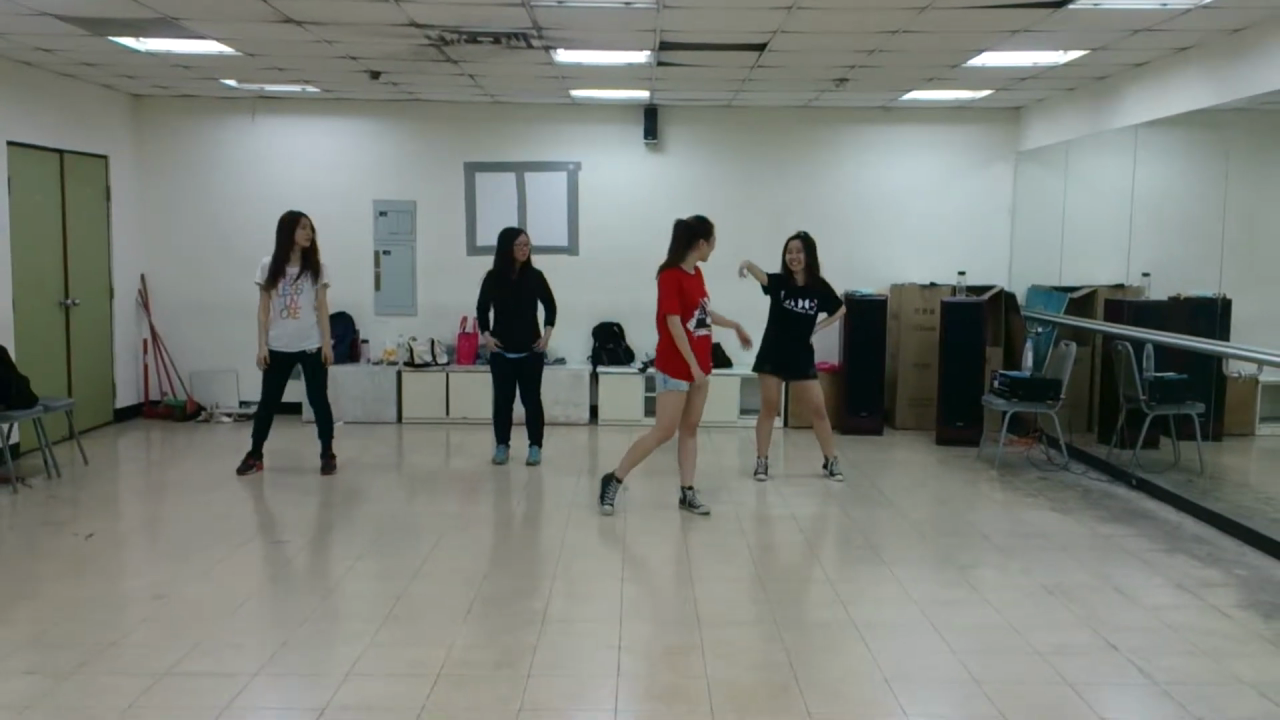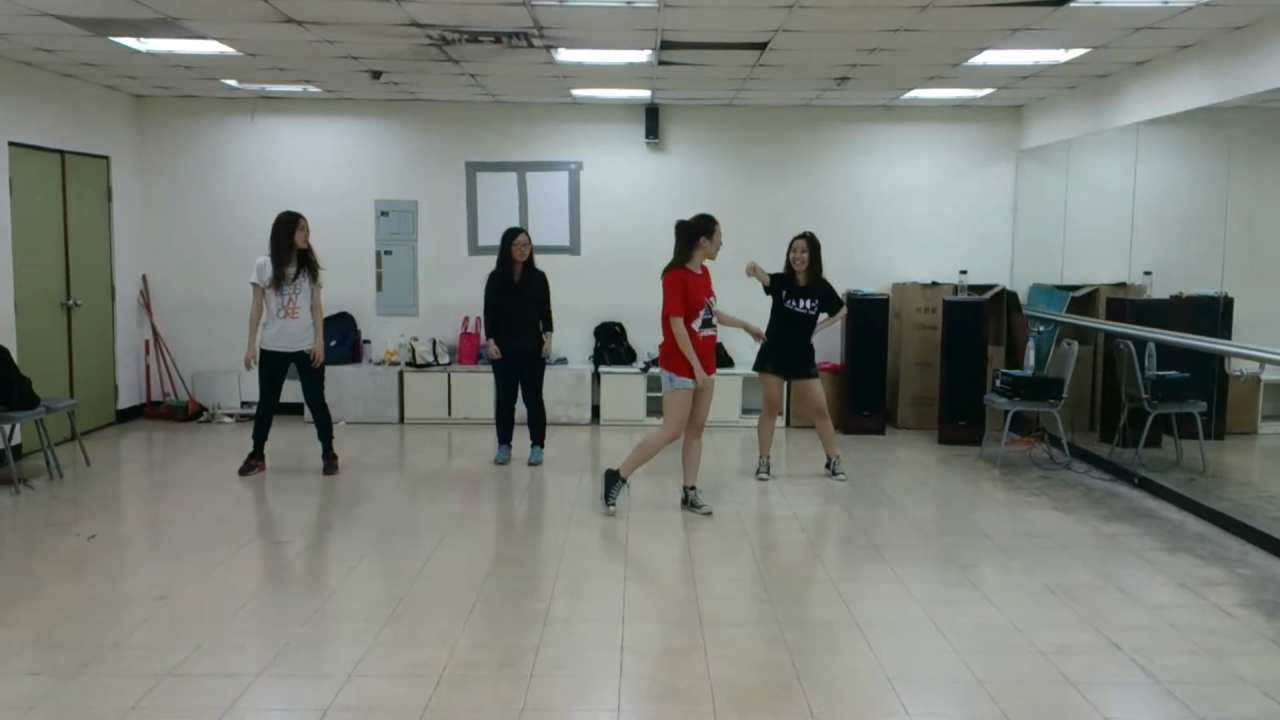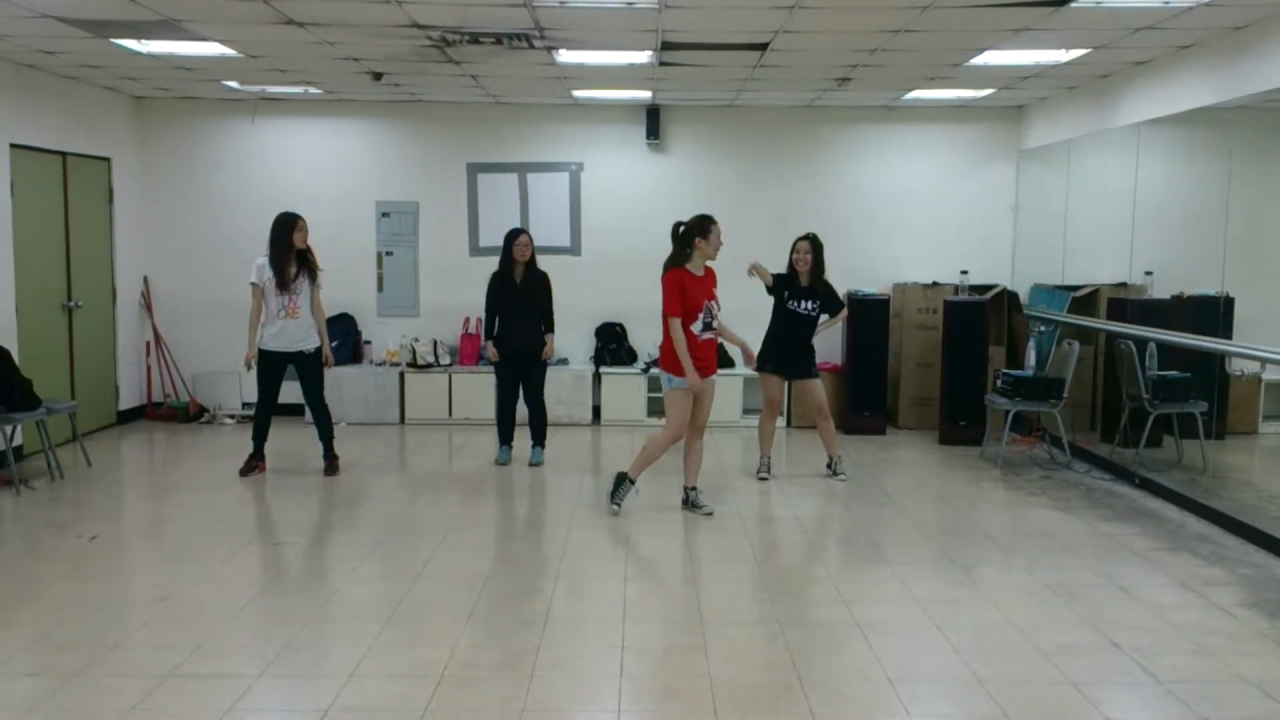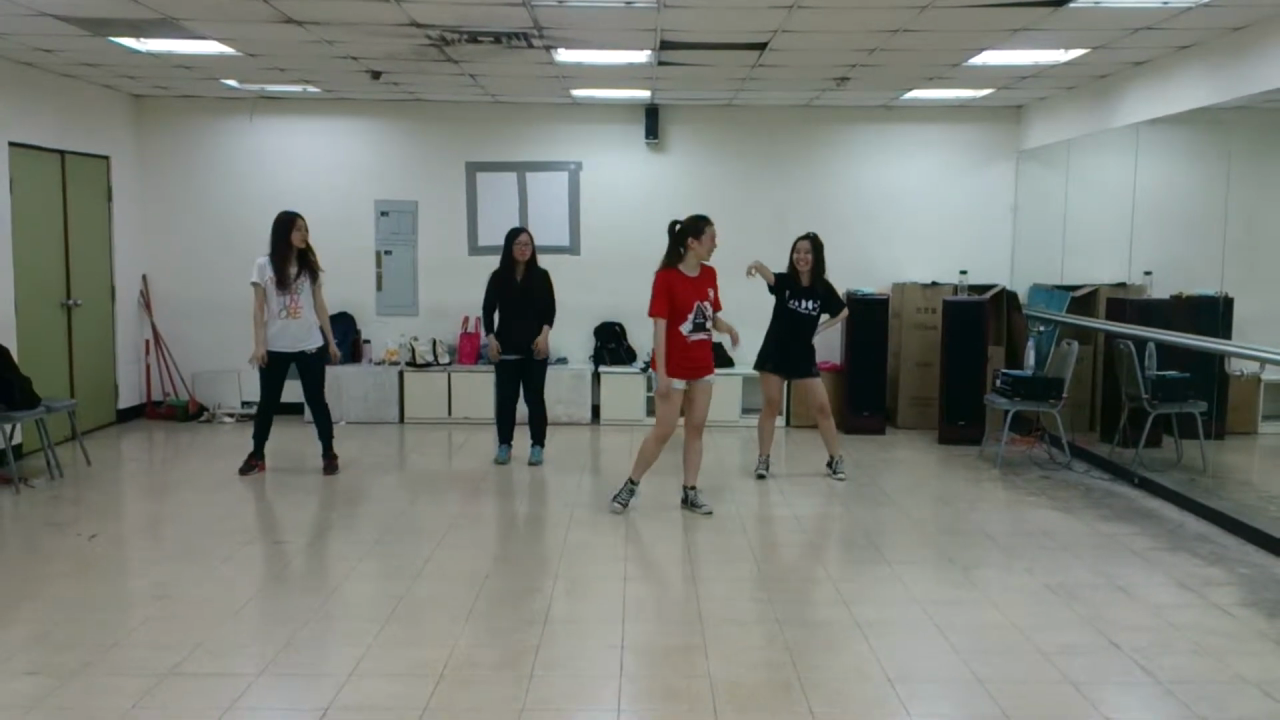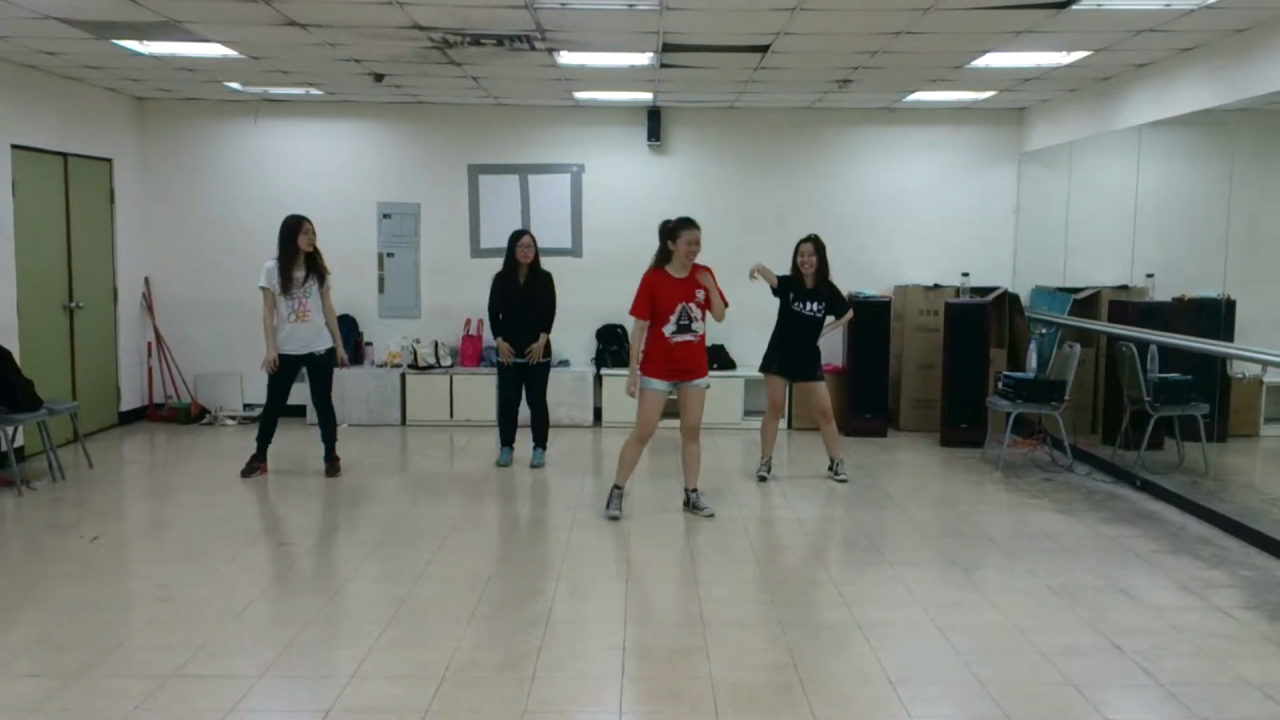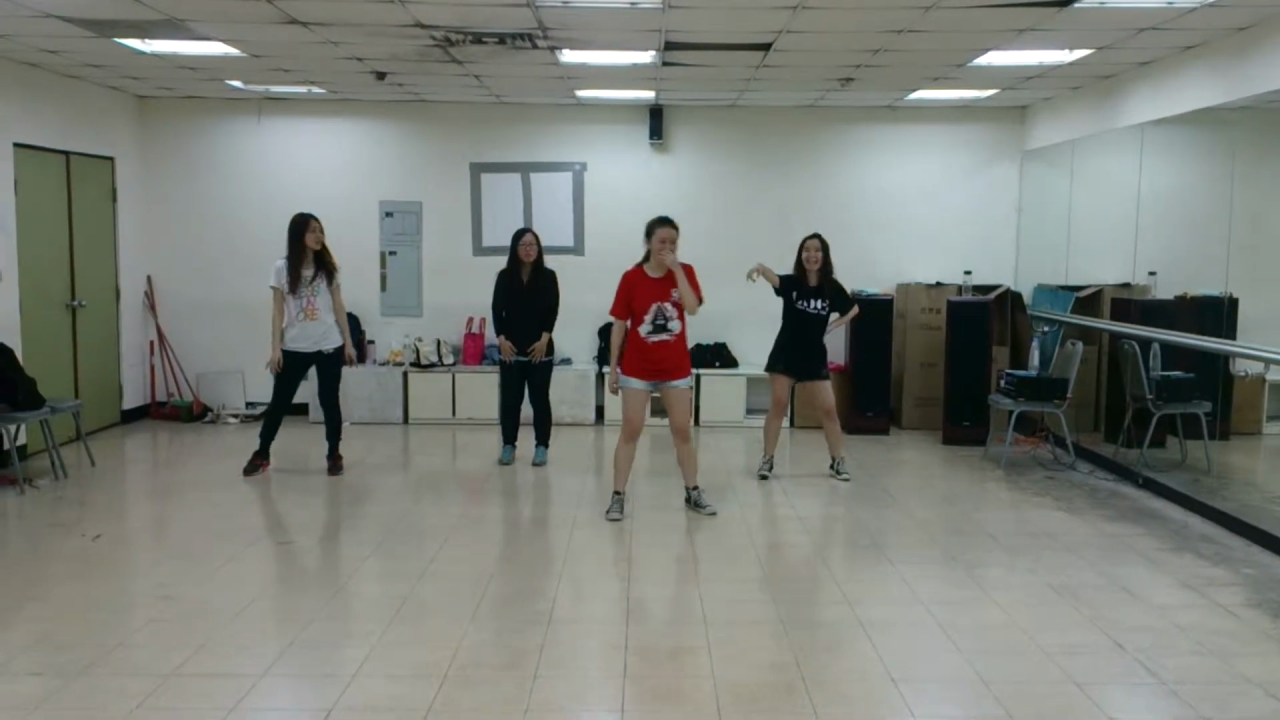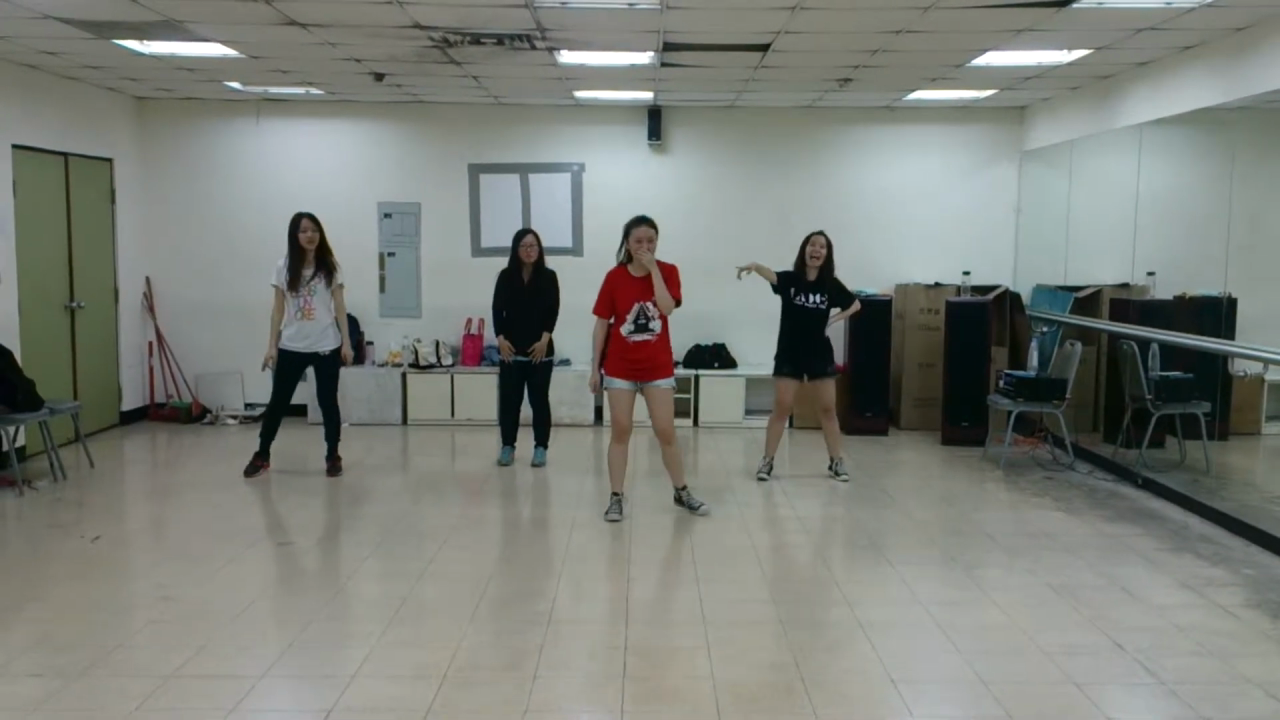
dt=0.2s
person 1, frame 1
left shoulder: (696, 273)
right shoulder: (670, 276)
right elbow: (674, 324)
left wrist: (736, 327)
right wrist: (693, 364)
left hip: (698, 365)
right hip: (675, 366)
left knee: (689, 429)
right knee: (663, 431)
left ankle: (687, 492)
right ankle: (613, 480)
person 1, frame 2
left shoulder: (704, 273)
right shoulder: (676, 276)
right elbow: (677, 325)
left wrist: (745, 325)
right wrist: (695, 367)
left hip: (704, 364)
right hip: (679, 365)
left knee: (695, 429)
right knee: (672, 430)
left ankle: (689, 492)
right ankle: (617, 476)
person 1, frame 3
left shoulder: (710, 275)
right shoulder: (674, 277)
right elbow: (674, 326)
left wrist: (740, 344)
right wrist: (688, 369)
left hip: (707, 365)
right hip: (679, 366)
left knee: (698, 430)
right knee: (676, 430)
left ankle: (691, 493)
right ankle: (627, 480)
person 1, frame 4
left shoulder: (710, 275)
right shoulder: (666, 277)
right elbow: (659, 326)
left wrist: (727, 329)
right wrist: (660, 371)
left hip: (702, 366)
right hip: (672, 367)
left knee: (695, 429)
right knee: (664, 431)
left ankle: (690, 492)
right ankle: (631, 485)
person 1, frame 5
left shoulder: (705, 275)
right shoulder: (653, 278)
left elbow: (720, 314)
right elbow: (639, 326)
left wrist: (709, 286)
right wrist: (633, 369)
left hip: (694, 368)
right hip: (657, 369)
left knee: (691, 432)
right knee: (643, 432)
left ankle: (692, 495)
right ankle: (617, 492)
person 1, frame 6
left shoulder: (685, 272)
right shoulder: (632, 278)
left elbow: (693, 308)
right elbow: (619, 324)
left wrist: (675, 269)
right wrist: (613, 366)
left hip: (676, 367)
right hip: (636, 368)
left knee: (682, 432)
right knee: (630, 431)
left ankle: (693, 492)
right ankle: (617, 496)
person 1, frame 7
left shoulder: (668, 272)
right shoulder: (614, 277)
left elbow: (667, 307)
right elbow: (601, 324)
left wrist: (652, 269)
right wrist: (595, 367)
left hip: (658, 367)
right hip: (620, 368)
left knee: (666, 432)
right knee: (620, 432)
left ankle: (682, 491)
right ankle: (616, 497)
person 2, frame 1
left shoulder: (316, 266)
right shoulder: (269, 266)
left elbow: (322, 307)
right elbow: (264, 308)
left wrist: (327, 342)
right wrist: (262, 345)
left hip: (311, 346)
right hip: (279, 347)
left knee: (319, 400)
right knee: (268, 401)
left ankle: (328, 454)
right ankle: (255, 455)
person 2, frame 2
left shoulder: (310, 266)
right shoulder: (264, 265)
left elbow: (316, 307)
right elbow: (257, 308)
left wrist: (319, 343)
right wrist: (251, 345)
left hip: (306, 346)
right hip: (273, 347)
left knee: (316, 400)
right knee: (267, 402)
left ankle: (329, 455)
right ankle: (257, 456)
person 2, frame 3
left shoulder: (309, 266)
right shoulder: (263, 266)
left elbow: (317, 307)
right elbow: (256, 308)
left wrist: (326, 343)
right wrist: (251, 345)
left hip: (307, 346)
right hip: (271, 347)
left knee: (316, 401)
right knee: (265, 402)
left ankle: (330, 455)
right ankle: (257, 456)
person 2, frame 4
left shoulder: (310, 265)
right shoulder: (264, 265)
left elbow: (319, 305)
right elbow: (259, 308)
left wrist: (331, 341)
right wrist: (259, 343)
left hip: (310, 345)
right hip: (275, 347)
left knee: (316, 400)
right knee: (268, 402)
left ankle: (329, 455)
right ankle: (257, 455)
person 2, frame 5
left shoulder: (319, 269)
right shoulder: (273, 269)
left elbow: (328, 308)
right elbow: (268, 312)
left wrist: (339, 345)
right wrist: (270, 348)
left hip: (320, 348)
right hip: (286, 349)
left knee: (323, 402)
right knee: (274, 404)
left ankle: (331, 457)
right ankle: (259, 458)
person 2, frame 6
left shoulder: (329, 267)
right shoulder: (282, 268)
left elbow: (338, 306)
right elbow: (278, 310)
left wrist: (348, 342)
right wrist: (276, 348)
left hip: (329, 346)
right hip: (294, 347)
left knee: (329, 401)
right knee: (280, 401)
left ankle: (334, 455)
right ankle: (261, 454)
person 2, frame 7
left shoulder: (330, 267)
right shoulder: (284, 267)
left elbow: (339, 307)
right elbow: (278, 309)
left wrist: (346, 342)
right wrist: (272, 345)
left hip: (326, 347)
right hip: (291, 347)
left knee: (328, 402)
right knee: (278, 401)
left ankle: (333, 457)
right ankle: (262, 455)
person 3, frame 1
left shoulder: (819, 287)
right shoulder: (779, 282)
left elbow: (840, 310)
right elbow: (762, 277)
left wrist: (818, 327)
right wrist: (748, 266)
left hip: (802, 357)
right hip: (773, 355)
left knee: (818, 410)
right knee: (769, 408)
left ankle: (831, 461)
right ankle: (761, 461)
person 3, frame 2
left shoulder: (821, 287)
right shoulder: (781, 281)
left elbow: (841, 310)
right elbow: (764, 278)
left wrist: (819, 327)
right wrist: (752, 267)
left hip: (802, 356)
right hip: (773, 354)
left knee: (820, 409)
right knee: (771, 408)
left ankle: (833, 460)
right ankle: (763, 460)
person 3, frame 3
left shoulder: (822, 289)
right shoulder: (783, 282)
left elbow: (842, 312)
right elbow: (767, 278)
left wrist: (820, 328)
right wrist: (755, 267)
left hip: (803, 356)
right hip: (774, 355)
left knee: (821, 409)
right knee: (771, 407)
left ankle: (834, 460)
right ankle: (764, 461)
person 3, frame 4
left shoulder: (823, 288)
right shoulder: (784, 281)
left elbow: (843, 312)
right elbow: (769, 276)
left wrist: (821, 328)
right wrist: (757, 265)
left hip: (803, 356)
right hip: (775, 353)
left knee: (823, 407)
right knee: (771, 406)
left ankle: (835, 460)
right ankle: (763, 459)
person 3, frame 5
left shoulder: (828, 290)
right shoulder: (789, 284)
left elbow: (848, 313)
right elbow: (772, 279)
left wrist: (826, 330)
right wrist: (759, 268)
left hip: (808, 358)
right hip: (780, 356)
left knee: (825, 411)
right knee: (774, 408)
left ankle: (836, 462)
right ankle: (765, 461)
person 3, frame 6
left shoulder: (831, 288)
right shoulder: (792, 282)
left elbow: (853, 310)
right elbow: (773, 279)
left wrist: (832, 326)
right wrist: (760, 269)
left hip: (814, 357)
right hip: (785, 354)
left knee: (828, 410)
right knee: (778, 406)
left ankle: (837, 461)
right ankle: (767, 459)
person 3, frame 7
left shoulder: (831, 284)
right shoulder: (790, 279)
left elbow: (855, 305)
right elbow: (770, 275)
left wrist: (833, 319)
right wrist: (754, 266)
left hip: (820, 354)
right hip: (789, 354)
left knee: (828, 409)
right knee: (781, 409)
left ankle: (836, 462)
right ankle: (767, 460)
person 4, frame 1
left shoulder: (535, 276)
right shoulder: (493, 277)
left elbow: (550, 305)
right elbow: (482, 308)
left wrist: (547, 333)
right wrist: (486, 334)
left hip: (531, 348)
right hip: (501, 349)
left knee: (531, 398)
right knee: (503, 398)
left ankle: (535, 446)
right ankle: (502, 445)
person 4, frame 2
left shoulder: (537, 277)
right shoulder: (496, 278)
left elbow: (545, 310)
right elbow: (489, 312)
left wrist: (548, 339)
right wrist: (490, 341)
left hip: (533, 348)
right hip: (503, 349)
left knee: (533, 398)
right knee: (505, 398)
left ankle: (537, 446)
right ankle: (504, 446)
person 4, frame 3
left shoulder: (540, 277)
right shoulder: (498, 278)
left elbow: (547, 312)
right elbow: (491, 313)
left wrist: (549, 340)
right wrist: (489, 343)
left hip: (535, 349)
right hip: (505, 349)
left knee: (534, 399)
right knee: (506, 399)
left ankle: (538, 447)
right ankle: (505, 446)
person 4, frame 4
left shoulder: (541, 276)
right shoulder: (498, 277)
left elbow: (549, 308)
right elbow: (488, 309)
left wrist: (545, 333)
right wrist: (491, 338)
left hip: (535, 347)
right hip: (505, 348)
left knee: (534, 398)
right knee: (506, 398)
left ankle: (538, 446)
right ankle: (504, 445)
person 4, frame 5
left shoulder: (544, 278)
right shoulder: (502, 279)
left elbow: (549, 312)
right elbow: (493, 312)
left wrist: (542, 341)
right wrist: (499, 341)
left hip: (537, 350)
right hip: (509, 350)
left knee: (537, 400)
right knee: (508, 400)
left ankle: (539, 448)
right ankle: (506, 447)
person 4, frame 6
left shoulder: (547, 276)
right shoulder: (505, 277)
left elbow: (552, 311)
right elbow: (497, 309)
left wrist: (544, 339)
right wrist: (501, 339)
left hip: (540, 348)
right hip: (511, 348)
left knee: (539, 399)
right knee: (510, 399)
left ankle: (541, 447)
right ankle: (508, 446)
person 4, frame 7
left shoulder: (548, 277)
right shoulder: (506, 276)
left elbow: (553, 311)
right elbow: (497, 309)
left wrist: (545, 340)
right wrist: (500, 339)
left hip: (540, 349)
right hip: (511, 349)
left knee: (539, 400)
right knee: (509, 399)
left ankle: (541, 448)
right ankle: (507, 447)
